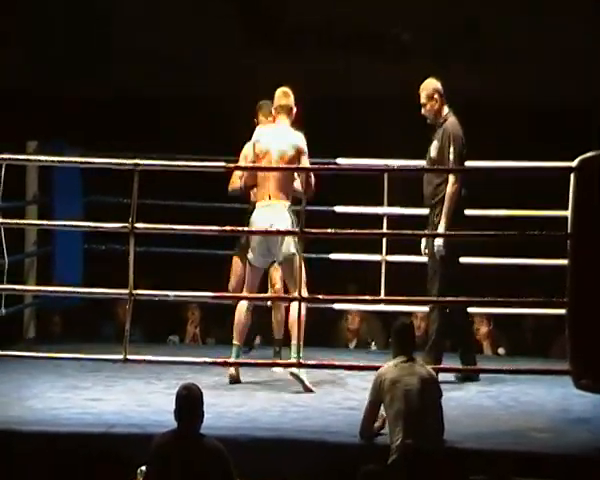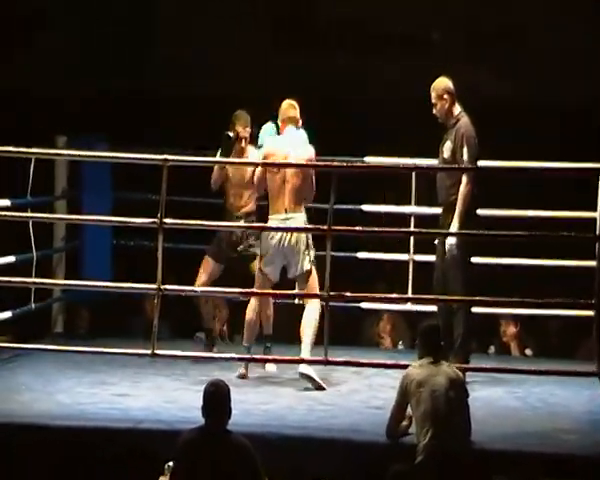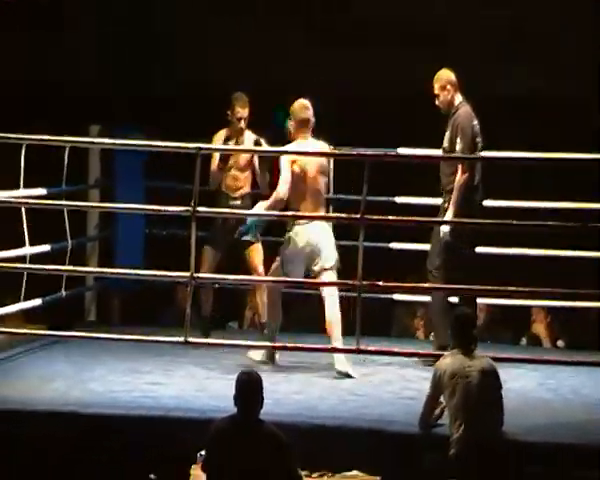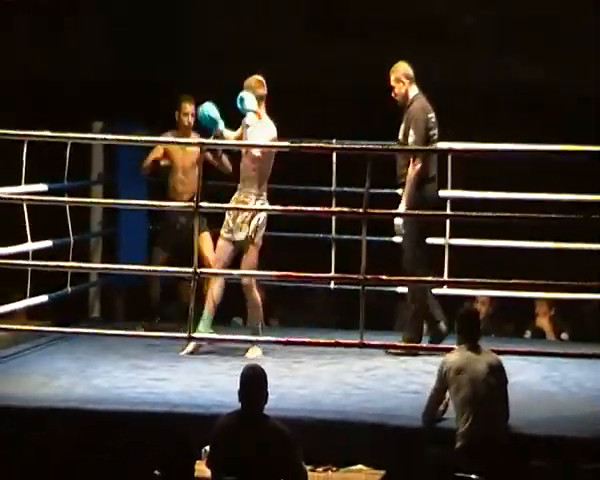
dt=0.7s
person 1, frame 1
left shoulder: (450, 129)
right shoulder: (442, 129)
left elbow: (454, 182)
left wrist: (442, 226)
left hip: (444, 221)
right hip: (438, 220)
left knee: (438, 293)
right knee: (452, 293)
left ankle: (431, 362)
right ankle: (468, 363)
person 1, frame 2
left shoulder: (464, 130)
right shoulder: (451, 129)
left elbow: (467, 181)
left wrist: (456, 226)
left hip: (458, 220)
right hip: (447, 218)
left knee: (458, 291)
right knee: (441, 285)
left ankle: (460, 360)
right ankle: (443, 351)
person 1, frame 3
left shoulder: (462, 119)
right shoulder: (463, 116)
left elbow: (463, 171)
left wrist: (450, 213)
left hip: (458, 204)
right hip: (465, 204)
left knee: (437, 269)
right knee: (462, 274)
left ankle: (444, 341)
person 1, frame 4
left shoulder: (416, 111)
right shoulder: (421, 107)
left elbow: (416, 163)
left wrist: (403, 203)
left hip: (418, 194)
right hip: (422, 193)
left knee: (414, 264)
right knee: (414, 263)
left ankle: (412, 337)
right ankle: (436, 322)
person 2, frame 1
left shoulder: (259, 134)
right shoulder: (297, 139)
left elbow: (246, 181)
right elbow: (308, 187)
right wrist: (302, 179)
left hip: (259, 215)
right hip: (282, 215)
left knee: (248, 293)
right knee: (298, 292)
left ankle: (234, 361)
right ankle: (296, 358)
person 2, frame 2
left shoulder: (268, 146)
right shoulder: (308, 149)
left elbow: (257, 185)
right elbow: (310, 194)
left hip: (274, 227)
right hip: (297, 226)
left knee: (259, 296)
right knee: (312, 299)
left ankle: (246, 362)
right ankle: (306, 360)
person 2, frame 3
left shoulder: (289, 153)
right shoulder: (324, 149)
left elbow: (282, 194)
left wrist: (261, 210)
left hip: (299, 231)
right hip: (322, 230)
left knee: (273, 286)
right knee: (331, 297)
left ankle: (269, 349)
right ankle: (339, 355)
person 2, frame 4
left shoulder: (266, 130)
right shoulder: (251, 125)
left elbow: (254, 155)
right elbow: (236, 156)
left wrist: (243, 127)
right wrist: (222, 128)
left hip: (254, 204)
right hip: (239, 200)
left knee: (248, 278)
right knee: (217, 268)
left ankle: (256, 340)
right ankle: (203, 332)
person 3, frame 1
right shoulder: (249, 148)
right elbow: (232, 188)
right wrist: (244, 184)
right hip: (254, 217)
left knee: (277, 290)
right knee: (235, 286)
left ankle: (277, 350)
person 3, frame 2
left shoulder: (257, 154)
right shoulder: (224, 151)
right elbow: (214, 185)
left wrist: (263, 156)
right wrist: (223, 157)
left hip: (250, 225)
right hip: (227, 225)
right knee: (201, 286)
left ankle: (267, 348)
right ankle: (209, 338)
person 3, frame 3
left shoulder: (254, 140)
right shoulder: (219, 138)
left elbow: (263, 185)
right elbow: (213, 181)
left wrist: (261, 161)
right wrist: (222, 160)
left hip: (245, 207)
right hip: (223, 207)
left knee: (258, 273)
right knee: (205, 273)
right ankle: (204, 330)
person 3, frame 4
left shoulder: (200, 143)
right shoulder: (167, 140)
left elbow: (228, 170)
right elbow: (144, 169)
left wrist: (217, 151)
right wrist: (155, 163)
left hip: (194, 210)
right hip: (172, 211)
left knee: (211, 263)
right ankle: (154, 316)
person 4, frame 1
left shoulder: (383, 374)
right shoulder: (429, 374)
left elbow: (365, 432)
right elbow: (439, 428)
left wrist: (379, 425)
left hip: (403, 457)
right hip: (432, 456)
person 4, frame 2
left shoulder: (410, 375)
right shoulder: (456, 375)
left elbow: (391, 432)
right elbow: (466, 428)
left wrist: (406, 423)
left hip: (430, 458)
right hip: (459, 458)
person 4, frame 3
left shoulder: (443, 366)
right shoulder: (489, 366)
left elbow: (424, 422)
right elbow: (499, 418)
left wrist: (438, 412)
left hip: (463, 450)
right hip: (491, 449)
person 4, frame 4
left shoulder: (449, 362)
right shoulder: (495, 362)
left elbow: (428, 418)
right elbow: (505, 413)
left wrist: (442, 408)
left hip: (469, 446)
right hip: (498, 446)
